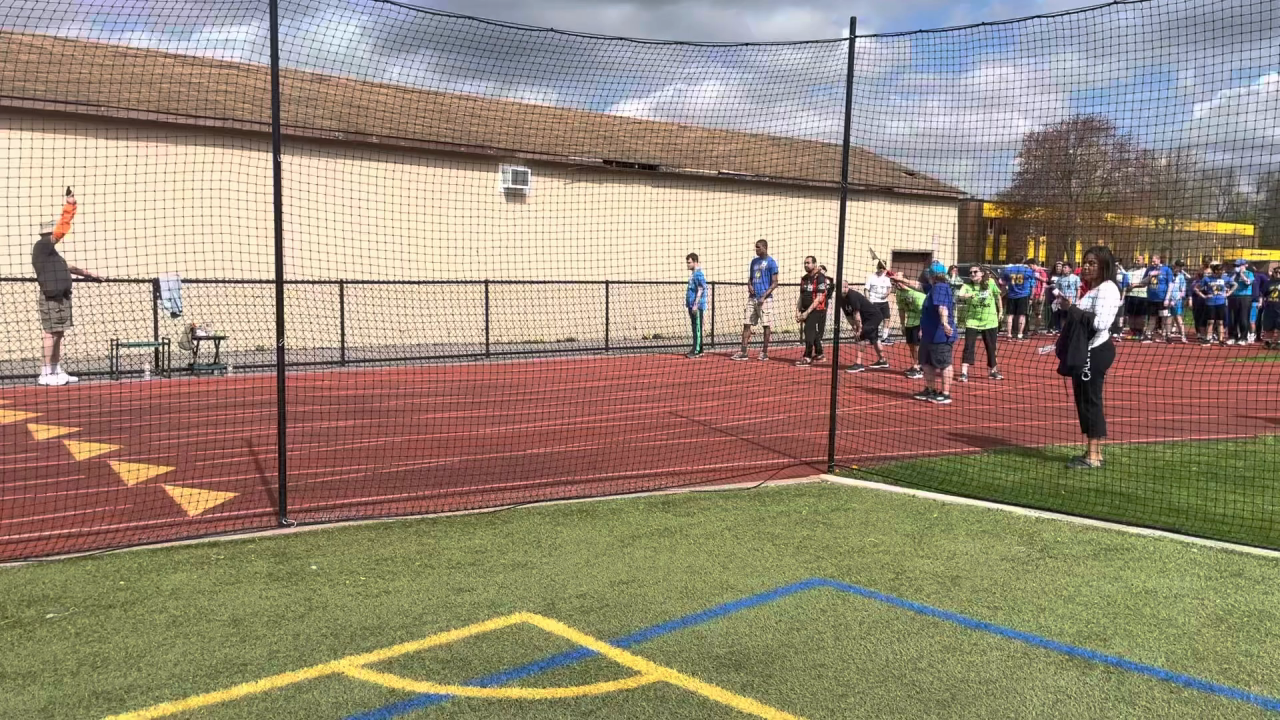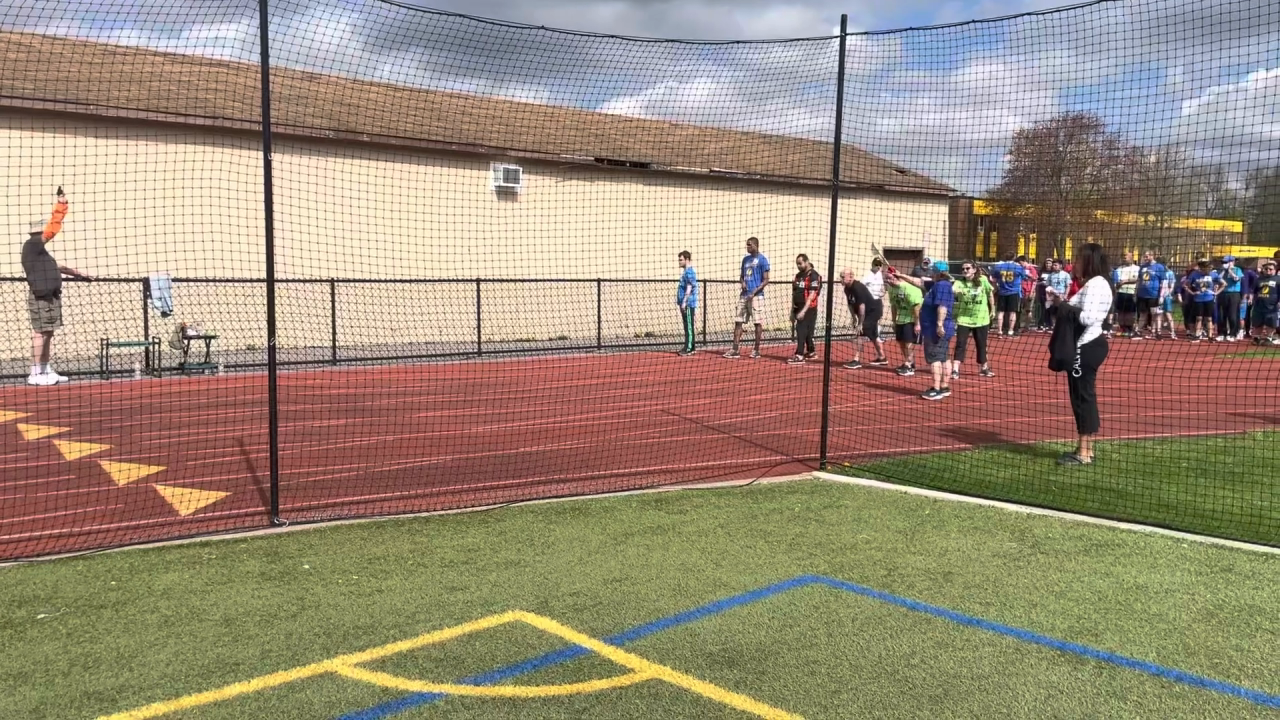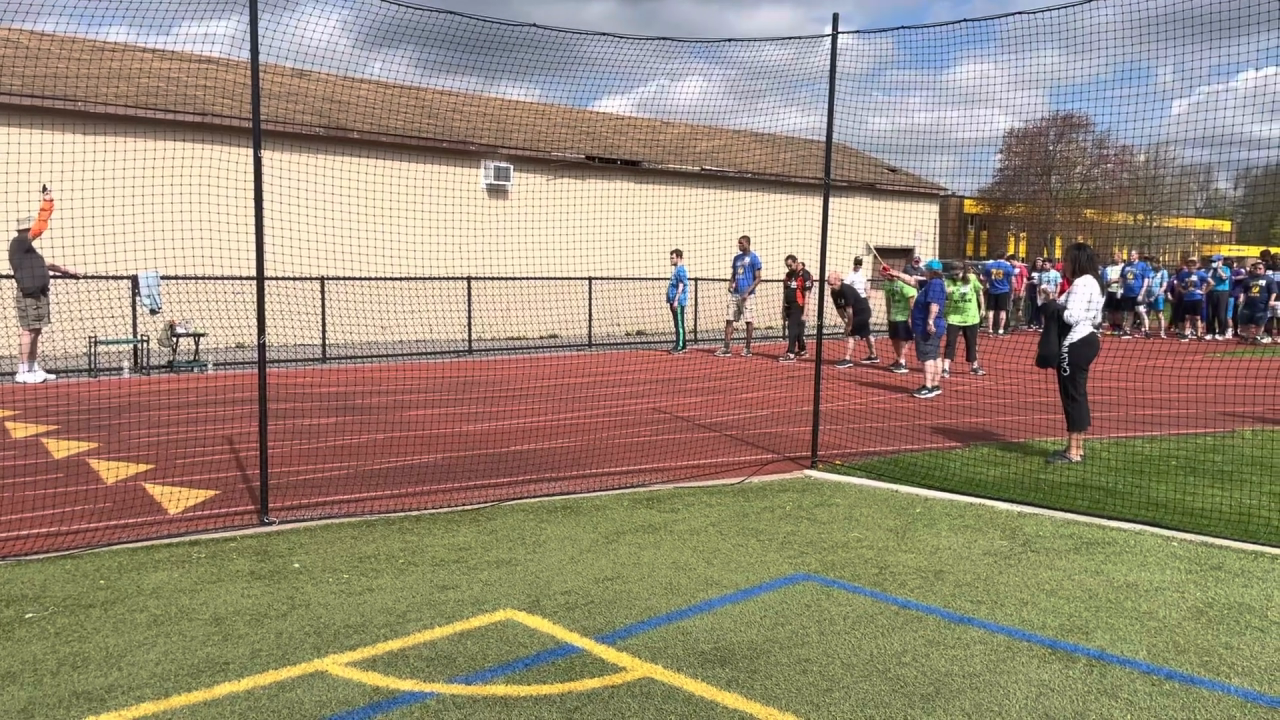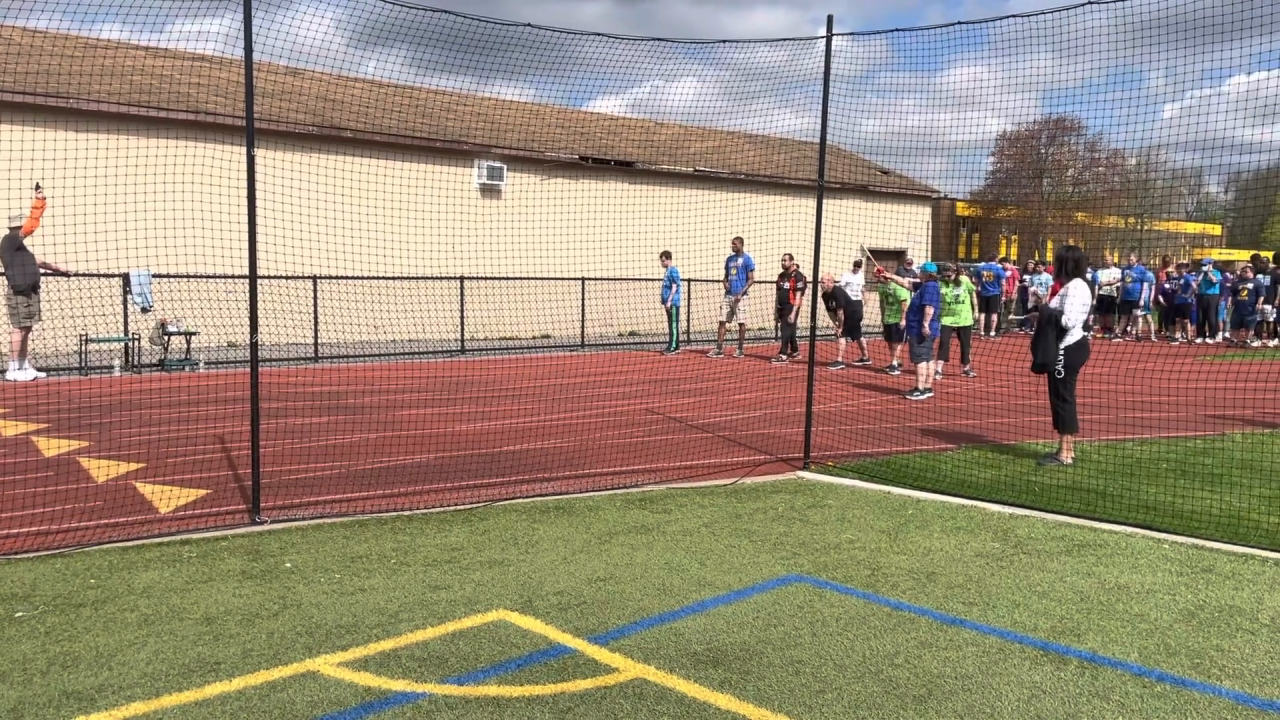
dt=0.7s
person 1, frame 1
left shoulder: (1107, 289)
right shoulder: (1095, 289)
left elbow: (1101, 322)
left wrist: (1073, 311)
left hip: (1094, 352)
right hip: (1088, 351)
left knee: (1090, 401)
right knee: (1086, 401)
left ankle: (1093, 457)
right ankle: (1094, 452)
person 1, frame 2
left shoulder: (1095, 284)
right shoulder: (1095, 284)
left elbow: (1087, 317)
left wrist: (1063, 306)
right wrist: (1066, 304)
left hip: (1085, 347)
right hip: (1088, 345)
left knee: (1082, 397)
right knee: (1084, 397)
left ankle: (1083, 453)
right ankle: (1086, 449)
person 1, frame 3
left shoulder: (1081, 283)
right shoulder: (1092, 283)
left elbow: (1072, 316)
left hip: (1075, 345)
right hip: (1086, 341)
left knee: (1072, 396)
right knee: (1077, 395)
left ankle: (1073, 452)
right ankle: (1077, 447)
person 1, frame 4
left shoulder: (1074, 287)
right shoulder: (1073, 286)
left elbow: (1069, 320)
left hip: (1067, 349)
right hip: (1067, 347)
left knee: (1062, 398)
right knee: (1062, 398)
left ankle: (1065, 454)
right ankle: (1067, 449)
person 2, frame 1
left shoulder: (50, 251)
right shoulder: (42, 246)
left elbow: (65, 267)
right elbow: (60, 230)
left wrist: (88, 274)
right wrist: (69, 207)
left hip: (60, 297)
right hip: (51, 298)
left knee: (58, 334)
right knee: (50, 333)
left ankle: (56, 371)
right ankle: (46, 373)
person 2, frame 2
left shoulder: (39, 250)
right shoulder: (32, 245)
left elbow: (55, 266)
right elbow: (51, 230)
left wrist: (77, 273)
right wrist: (60, 207)
left hip: (50, 296)
right hip: (41, 297)
left knee: (48, 333)
right knee: (40, 333)
left ankle: (46, 370)
right ankle: (35, 373)
person 2, frame 3
left shoulder: (27, 248)
right shoulder: (19, 243)
left elbow: (43, 264)
right elbow: (38, 228)
left wrist: (66, 270)
right wrist: (46, 204)
left hip: (37, 294)
right hip: (28, 295)
left knee: (35, 331)
right knee: (28, 331)
left ankle: (34, 368)
right ankle: (23, 371)
person 2, frame 4
left shoulder: (18, 245)
right shoulder: (9, 240)
left elbow: (34, 261)
right elbow: (30, 226)
left wrist: (56, 268)
right wrist: (38, 202)
left hip: (28, 292)
right hip: (19, 292)
left knee: (26, 329)
right knee: (19, 329)
left ankle: (24, 366)
right ankle: (13, 369)
